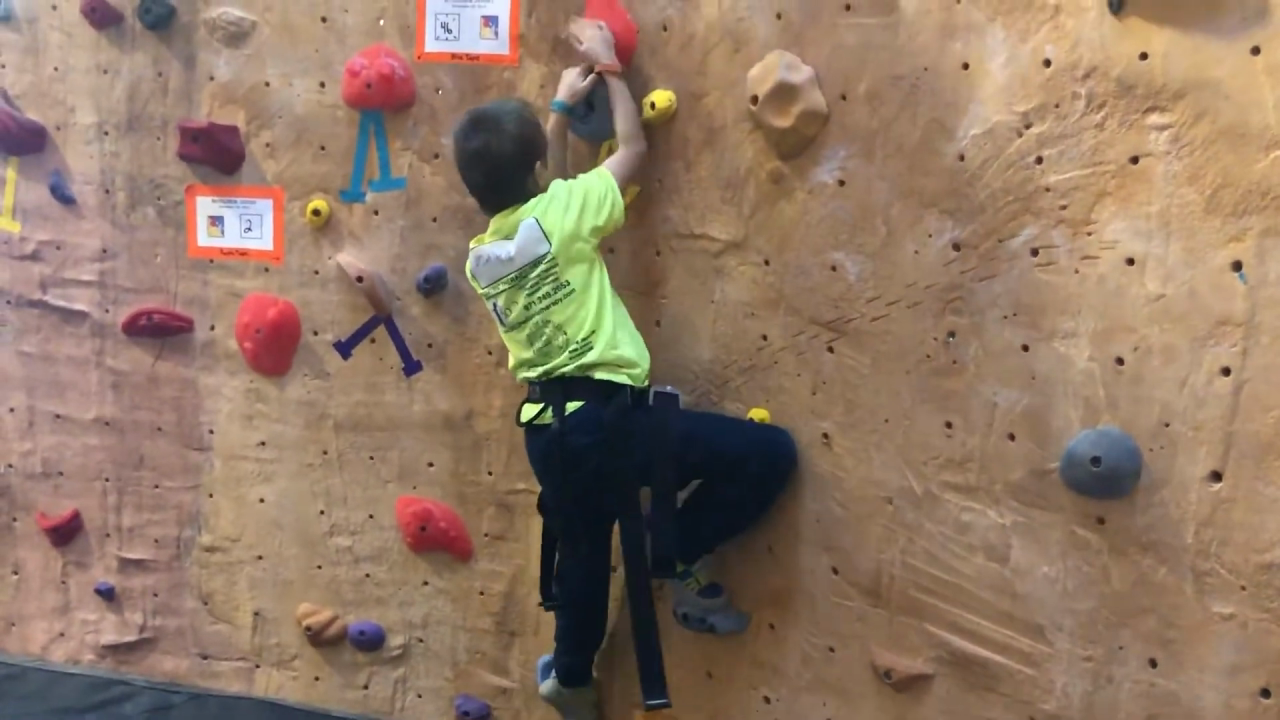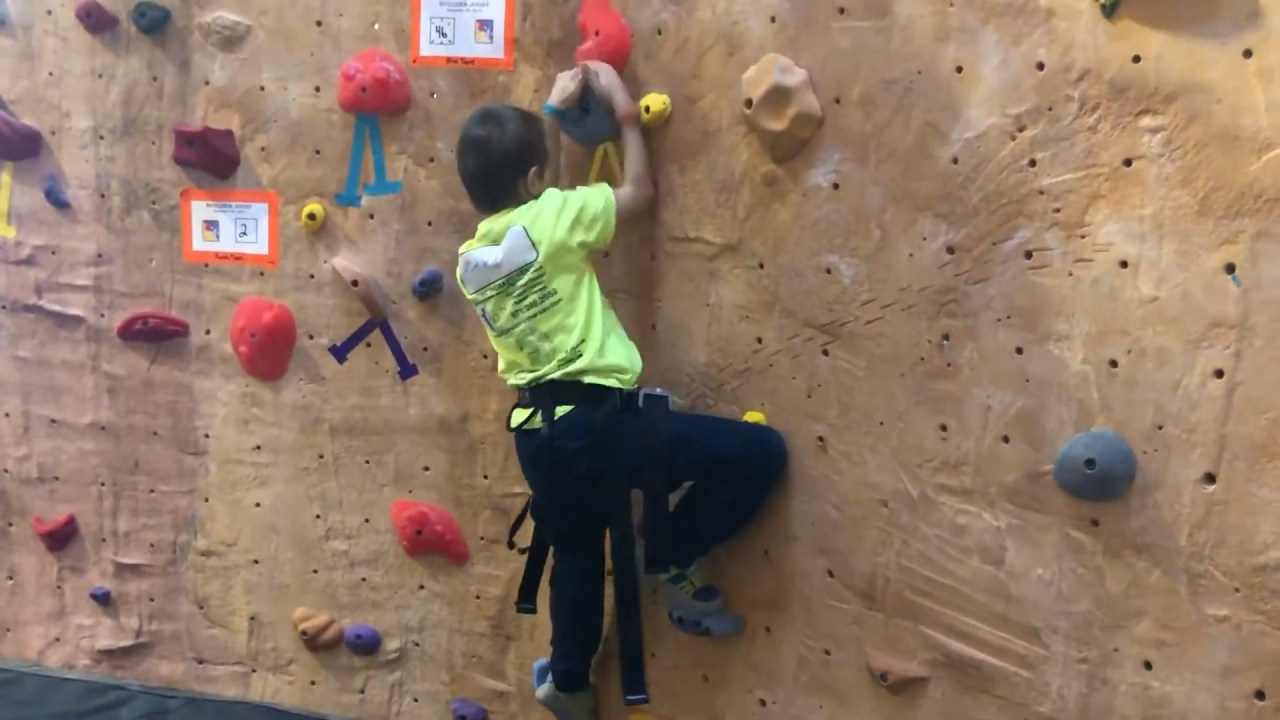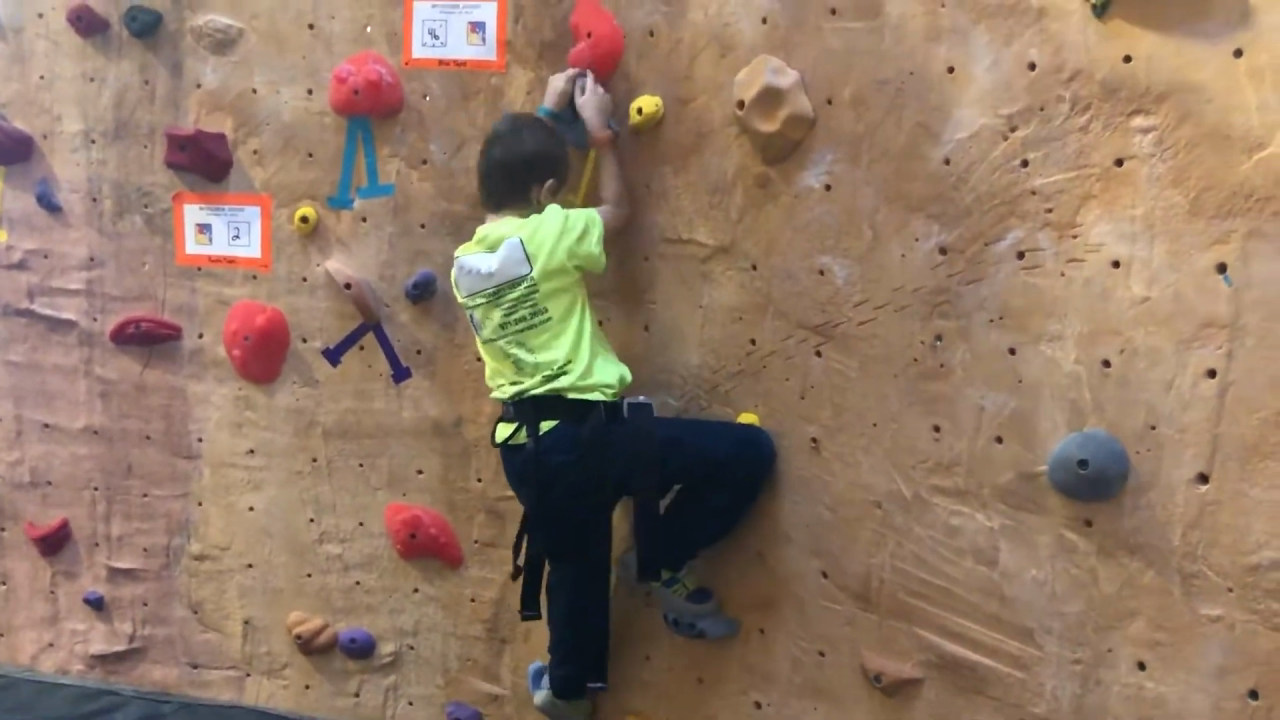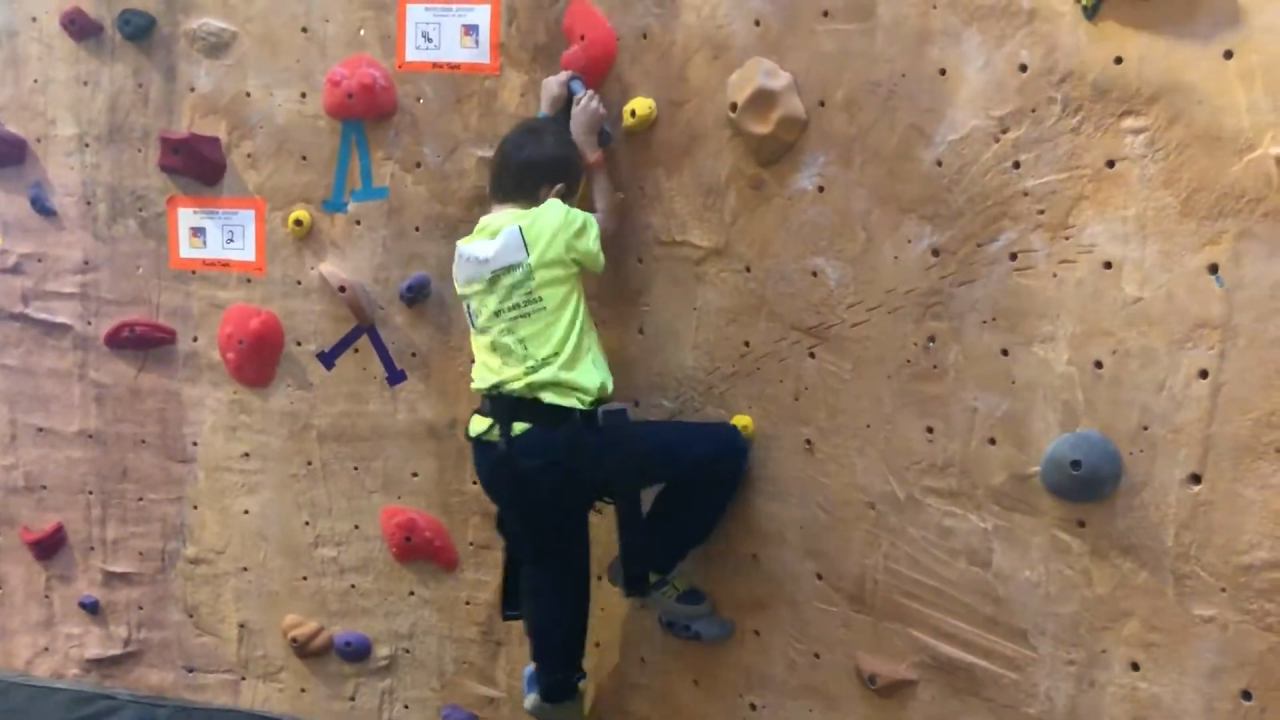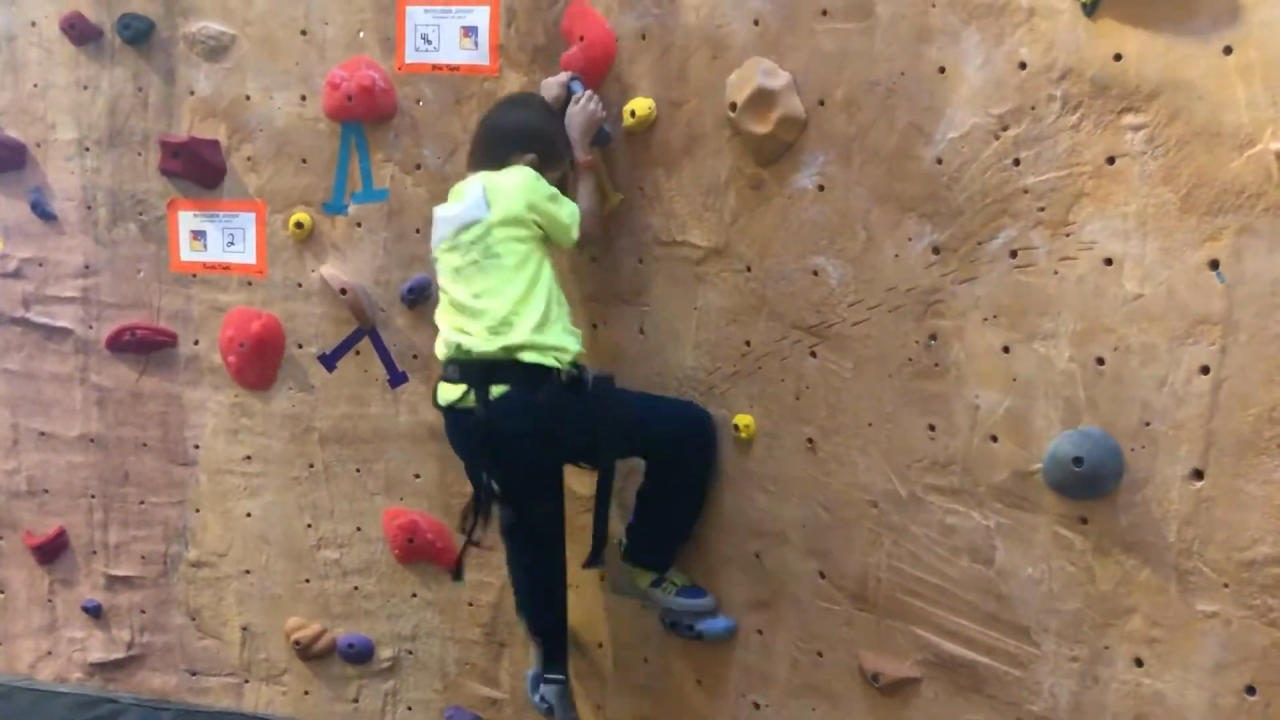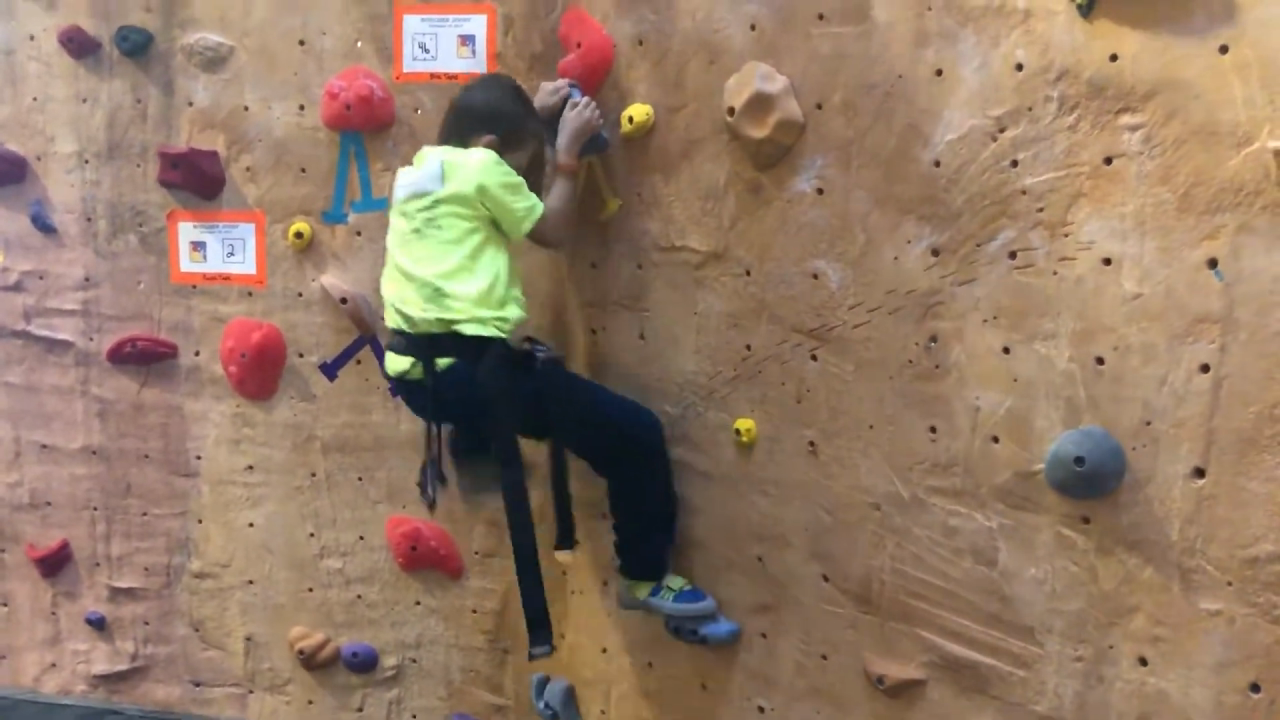
dt=0.2s
person 1, frame 1
left shoulder: (480, 255)
right shoulder: (560, 211)
right elbow: (634, 148)
left wrist: (559, 109)
right wrist: (608, 65)
left hip: (548, 428)
right hip: (607, 417)
left knee: (583, 554)
right knee: (769, 452)
right ankle: (676, 558)
person 1, frame 2
left shoulder: (471, 258)
right shoulder: (552, 219)
left elbow: (518, 199)
right elbow: (640, 191)
left wrist: (551, 113)
right wrist: (624, 107)
left hip: (537, 434)
right hip: (599, 422)
left knee: (579, 558)
right knee: (760, 452)
right ankle: (667, 560)
person 1, frame 3
left shoulder: (466, 261)
right shoulder: (550, 233)
left elbow: (515, 174)
right elbow: (616, 213)
left wrist: (547, 118)
right wrist: (596, 127)
left hip: (523, 445)
right hip: (585, 433)
left knee: (573, 565)
right knee: (748, 451)
right ankle: (656, 563)
person 1, frame 4
left shoulder: (472, 248)
right shoulder: (551, 222)
left elbow: (522, 164)
right elbow: (605, 227)
left wrist: (549, 120)
right wrist: (587, 141)
left hip: (497, 446)
right hip: (560, 436)
left knee: (550, 568)
right knee: (719, 450)
right ankle: (644, 566)
person 1, frame 5
left shoulder: (450, 207)
right shoulder: (517, 186)
right elbow: (585, 227)
left wrist: (542, 114)
right wrist: (577, 141)
left hip: (463, 404)
right hip: (527, 398)
left knee: (531, 533)
right knee: (687, 433)
right ankle: (646, 565)
person 1, frame 6
left shoulder: (419, 168)
right shoulder: (481, 167)
left elbow: (520, 198)
right elbow: (555, 231)
left wrist: (535, 119)
right wrist: (568, 147)
left hip: (413, 368)
right hip: (471, 364)
right knee: (633, 434)
right ankle: (645, 576)
